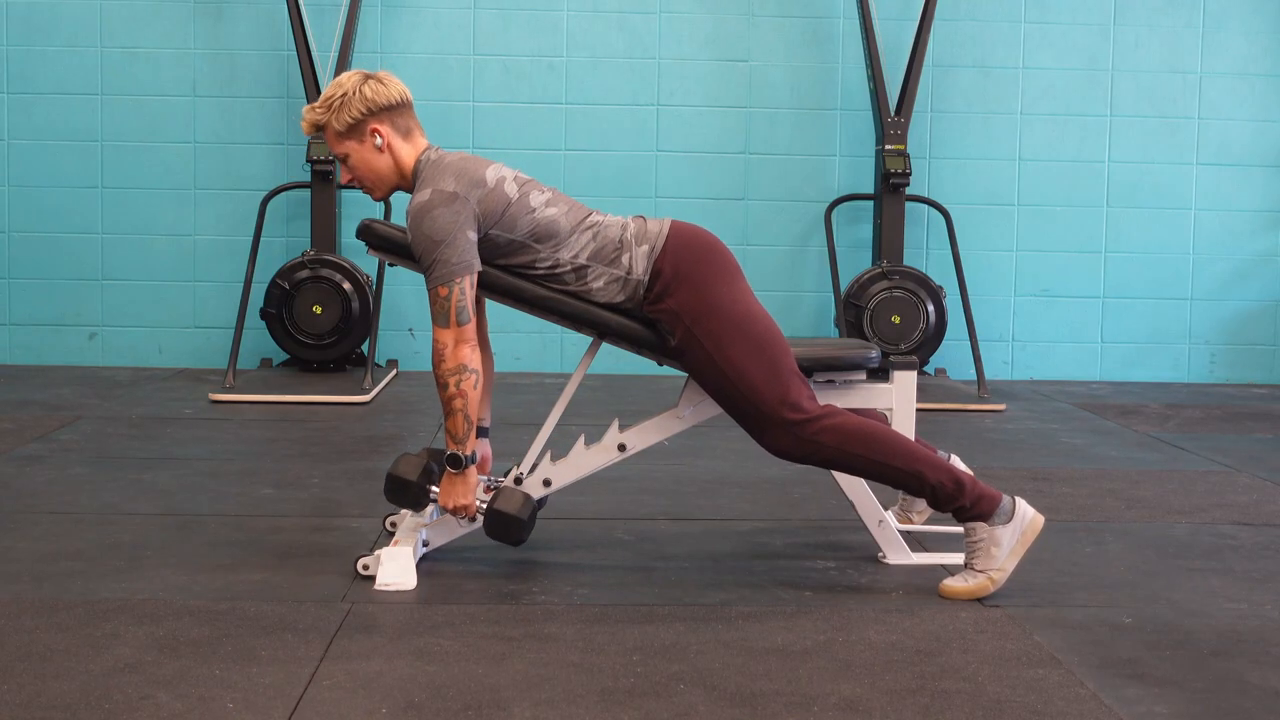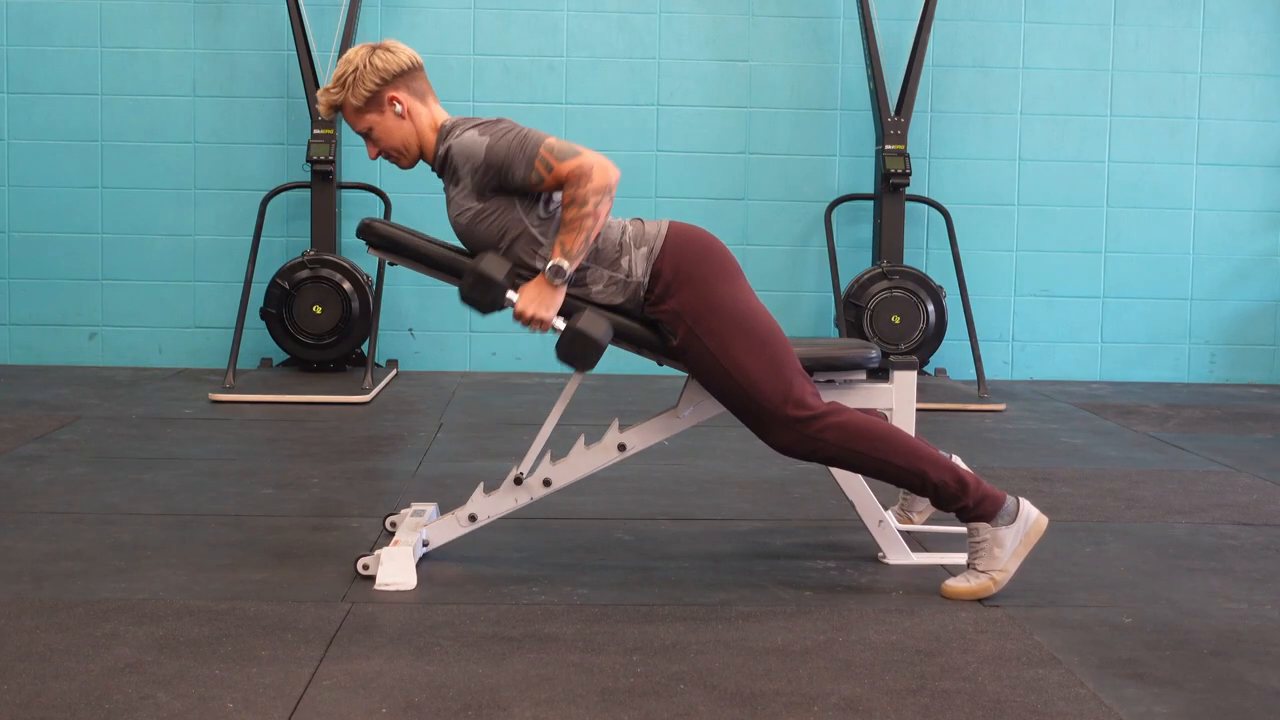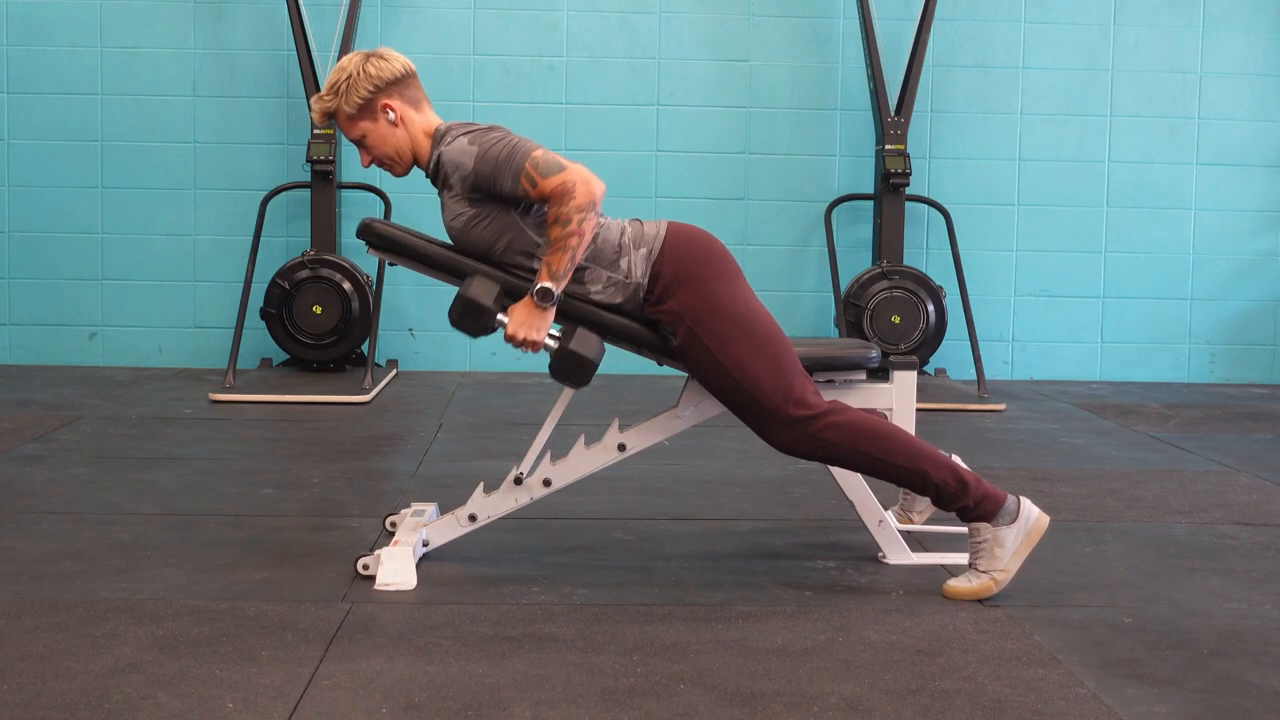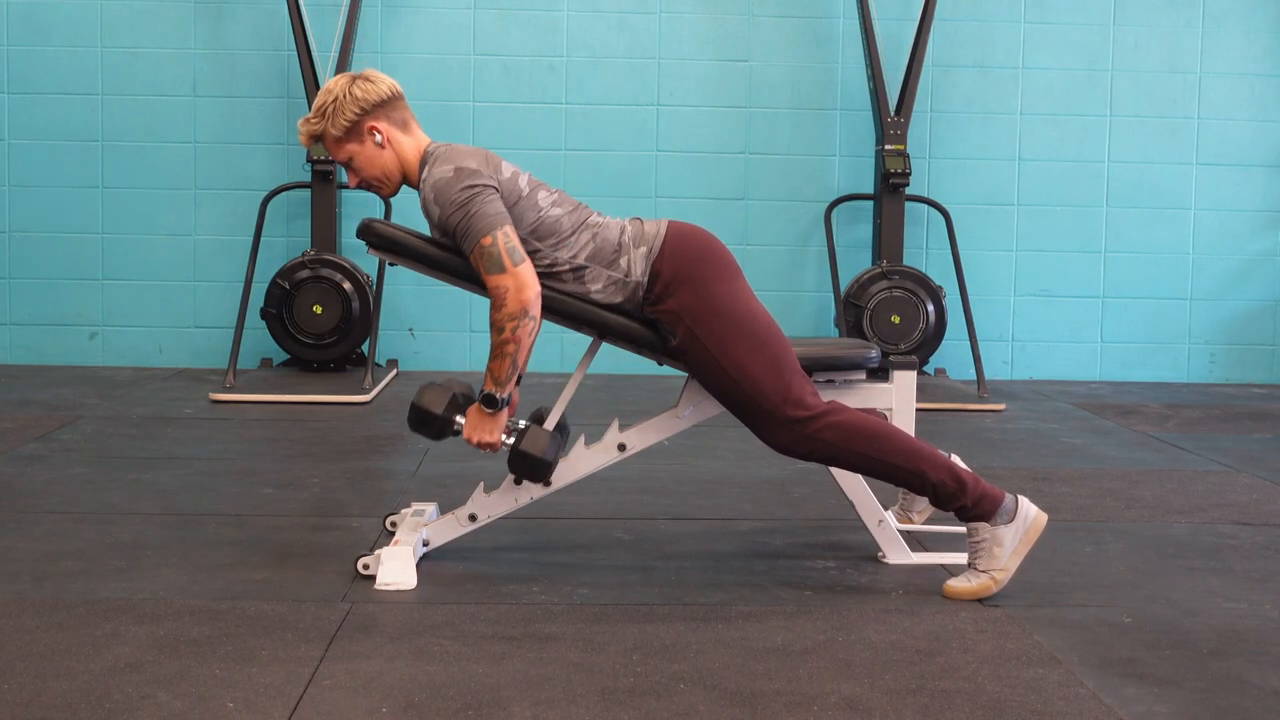
dt=0.7s
person 1, frame 1
left shoulder: (432, 205)
right shoulder: (450, 179)
left elbow: (457, 351)
right elbow: (474, 332)
left wrist: (459, 463)
right wrist: (478, 434)
left hip: (674, 273)
right hip: (669, 261)
left knee: (790, 421)
right knee: (781, 408)
left ankle: (994, 511)
right ankle: (927, 462)
person 1, frame 2
left shoulder: (475, 143)
right shoulder: (460, 161)
left elbow: (597, 175)
left wrist: (550, 278)
right wrist: (522, 277)
left hip: (673, 273)
right hip: (665, 271)
left knee: (795, 417)
right knee: (786, 409)
left ankle: (996, 512)
right ankle: (929, 470)
person 1, frame 3
left shoulder: (465, 149)
right shoulder: (455, 166)
left elbow: (582, 190)
left wrist: (540, 298)
left hip: (674, 274)
right hip: (667, 271)
left knee: (796, 415)
right knee: (785, 412)
left ankle: (997, 511)
right ankle: (930, 474)
person 1, frame 4
left shoulder: (447, 182)
right shoulder: (454, 166)
left elbow: (521, 295)
right elbow: (523, 281)
left wrist: (492, 403)
right wrist: (505, 386)
left hip: (674, 274)
right hip: (667, 264)
left knee: (794, 416)
right knee: (786, 408)
left ankle: (995, 510)
right ankle: (925, 470)
